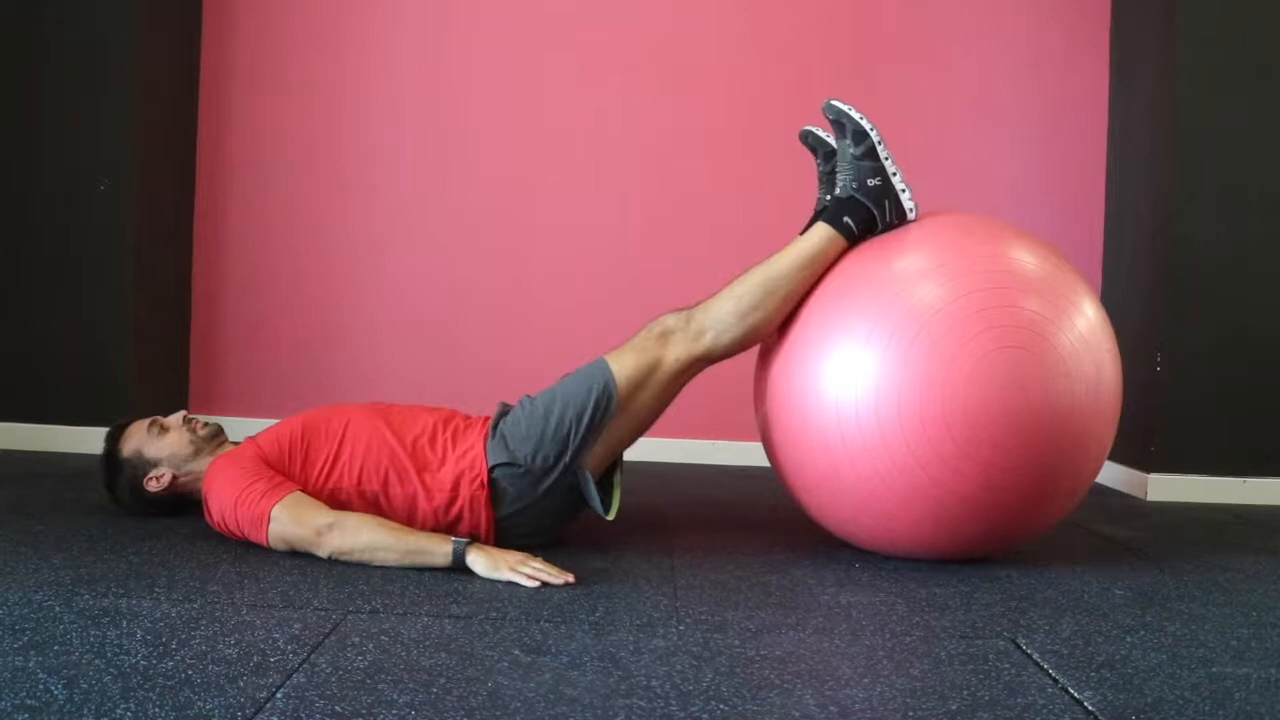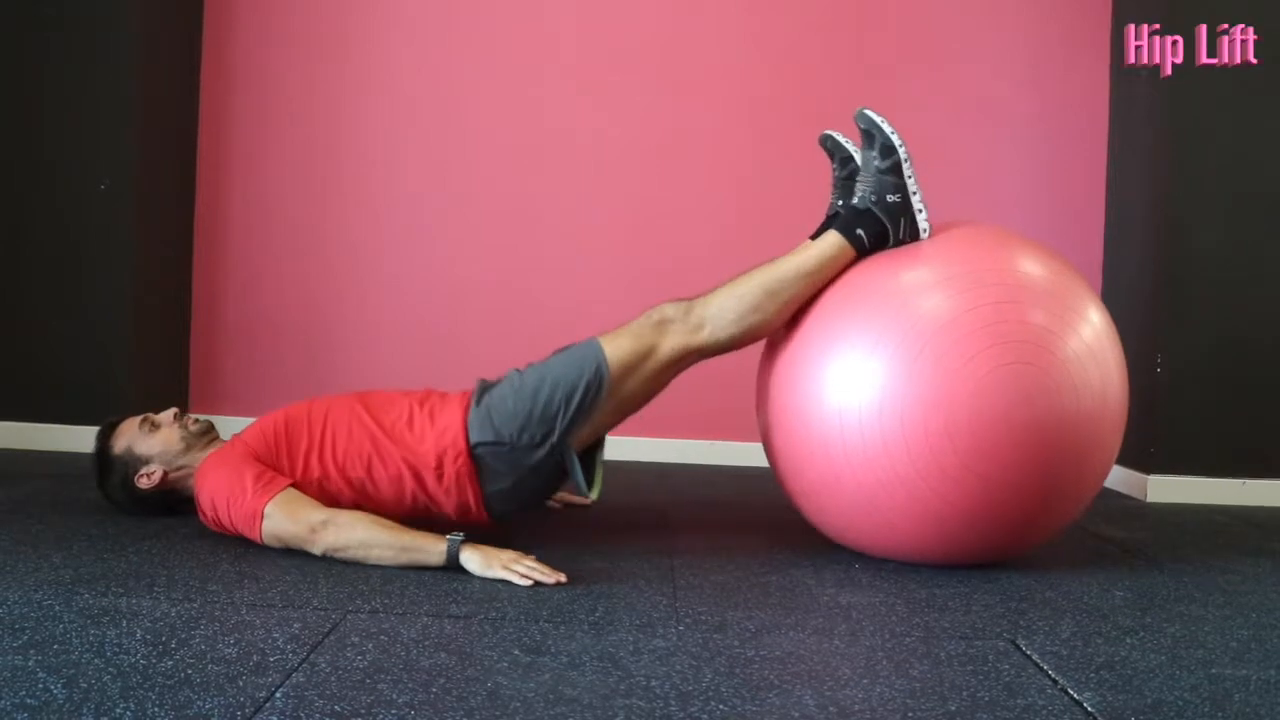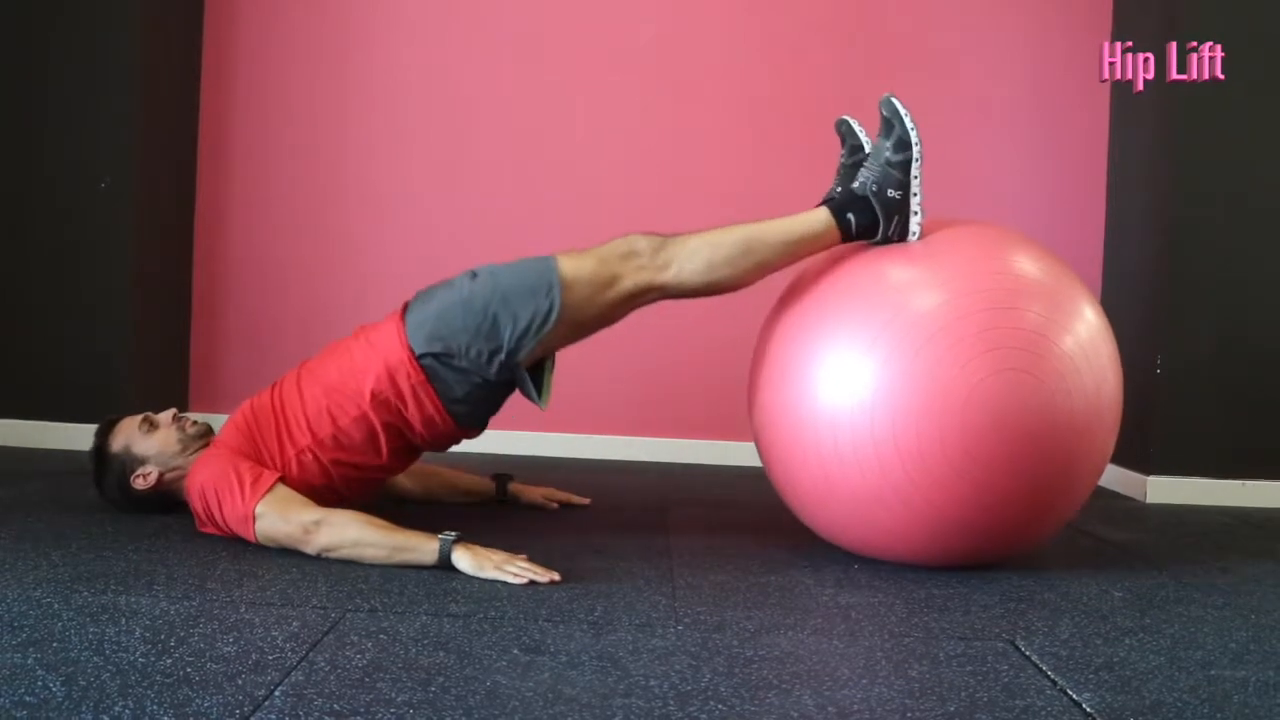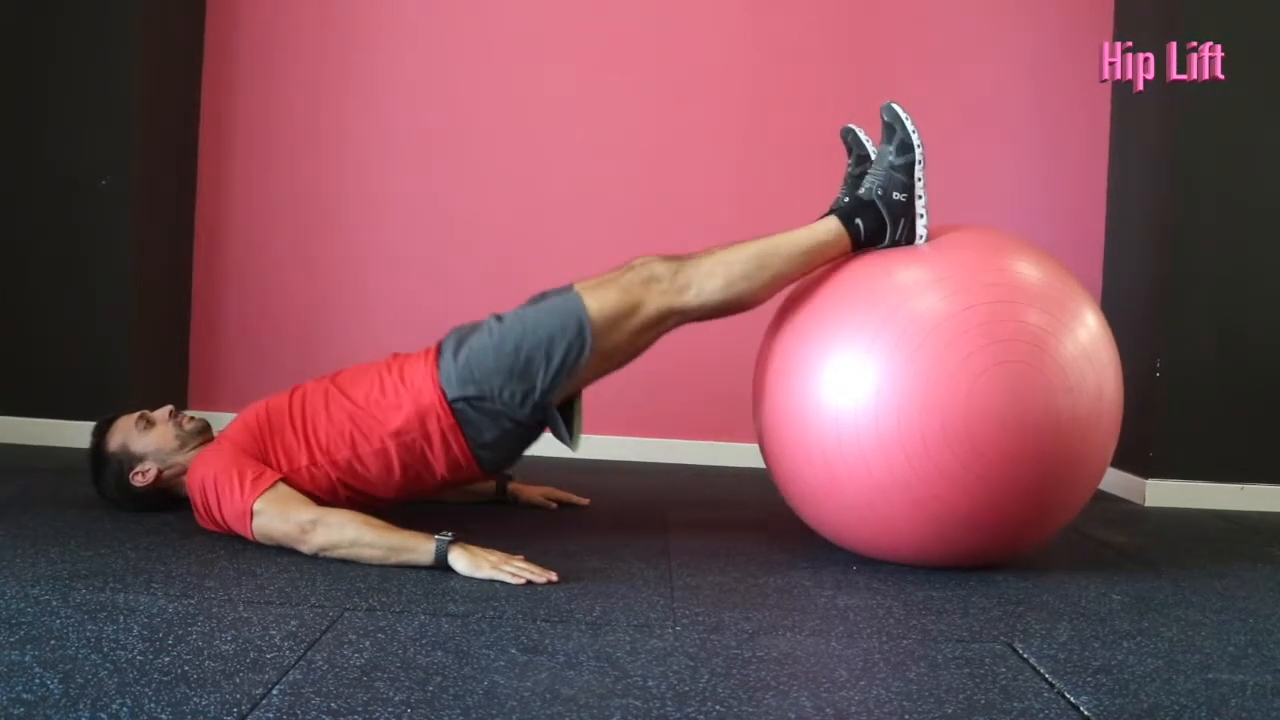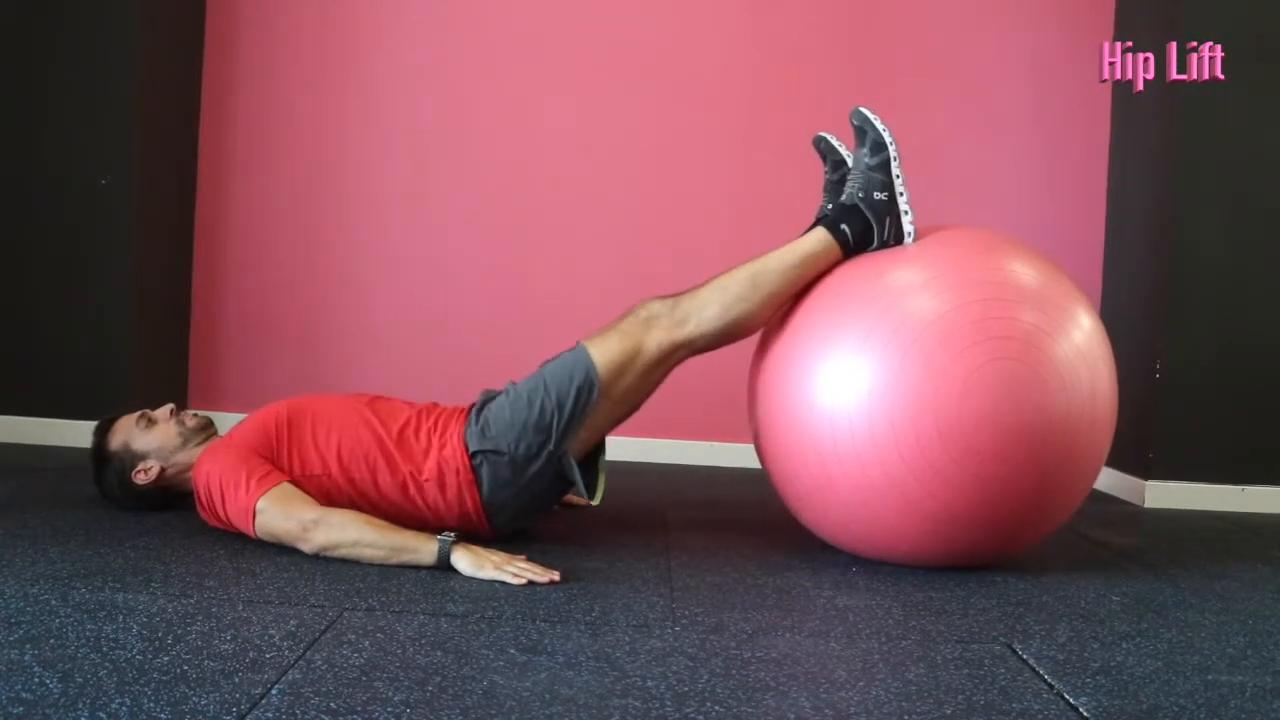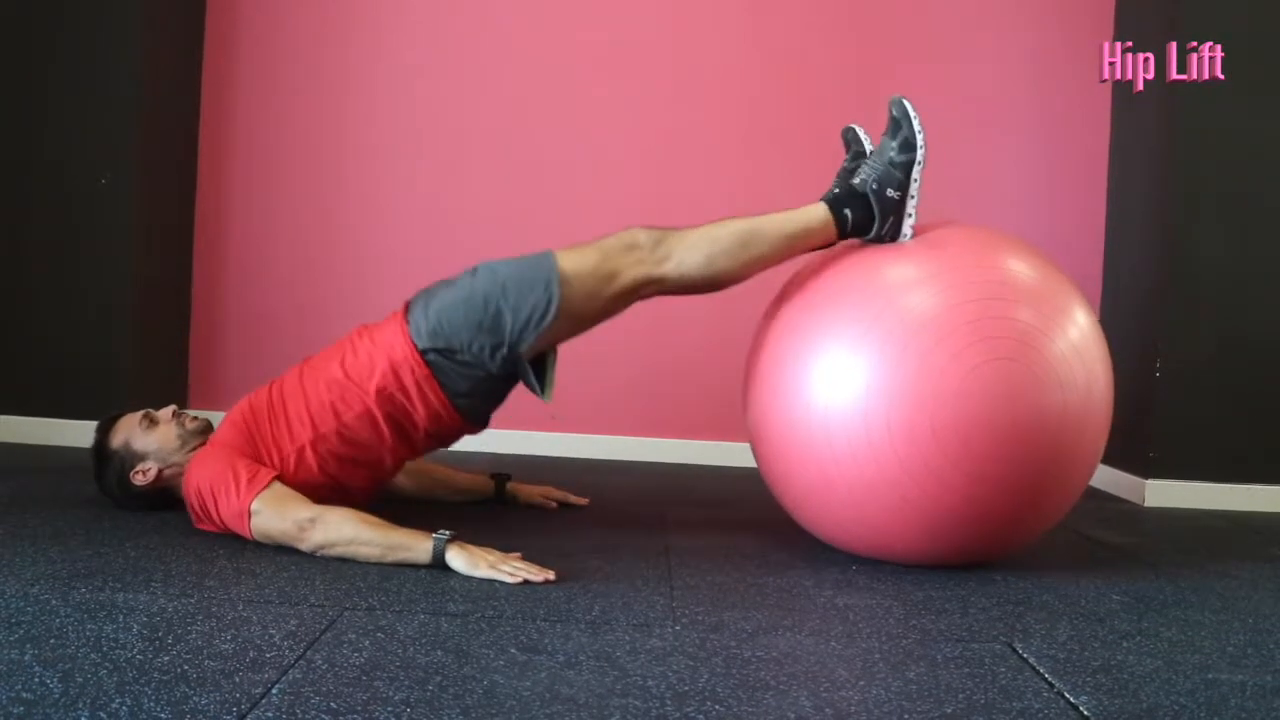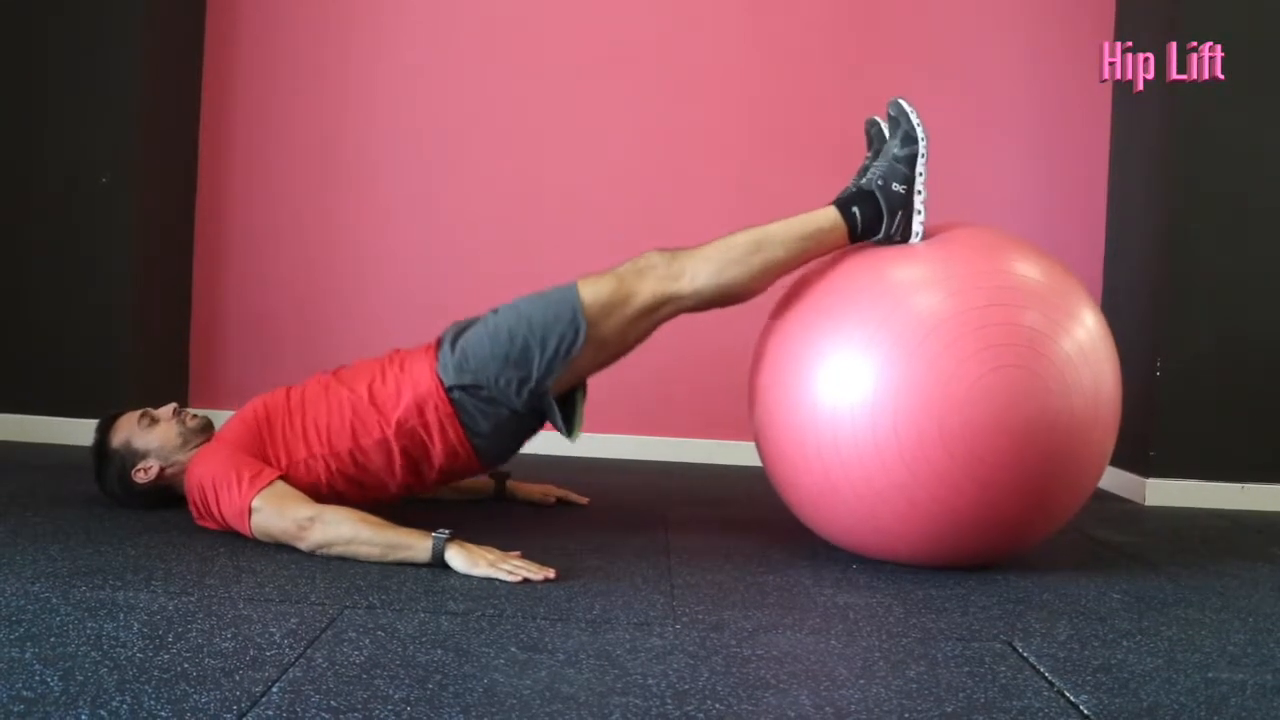
dt=0.7s
person 1, frame 1
left shoulder: (257, 465)
right shoulder: (231, 488)
right elbow: (328, 535)
left wrist: (568, 479)
right wrist: (470, 552)
left hip: (494, 456)
right hip: (499, 482)
left knee: (676, 339)
right knee: (678, 340)
left ankle: (831, 223)
right ankle: (853, 216)
person 1, frame 2
left shoulder: (247, 462)
right shoulder: (224, 486)
right elbow: (319, 531)
left wrist: (511, 488)
right wrist: (461, 549)
left hip: (480, 452)
right hip: (479, 446)
left knee: (672, 326)
right knee: (674, 329)
left ankle: (844, 229)
right ankle: (866, 227)
person 1, frame 3
left shoulder: (233, 465)
right shoulder: (214, 483)
left elbow: (385, 468)
right elbow: (312, 533)
right wrist: (452, 552)
left hip: (436, 363)
left knee: (639, 266)
right knee: (641, 265)
left ankle: (844, 213)
right ankle: (857, 214)
person 1, frame 4
left shoulder: (235, 457)
right shoulder: (216, 479)
right elbow: (309, 530)
left wrist: (501, 483)
right wrist: (447, 551)
left hip: (454, 409)
right hip: (457, 402)
left knee: (654, 282)
right knee: (662, 285)
left ankle: (849, 222)
right ankle: (867, 222)
person 1, frame 5
left shoulder: (242, 458)
right shoulder: (222, 475)
right elbow: (313, 530)
left wrist: (533, 483)
right wrist: (453, 550)
left hip: (469, 447)
right hip: (478, 467)
left knee: (660, 326)
right knee: (662, 328)
left ankle: (838, 231)
right ankle: (854, 226)
person 1, frame 6
left shoulder: (233, 462)
right shoulder: (212, 483)
left elbow: (383, 469)
right elbow: (308, 529)
right wrist: (444, 550)
left hip: (443, 351)
left knee: (639, 256)
right knee: (644, 257)
left ankle: (840, 208)
right ankle: (854, 213)
person 1, frame 7
left shoulder: (231, 462)
right shoulder: (213, 479)
right elbow: (308, 527)
right wrist: (446, 549)
left hip: (448, 398)
right hip: (457, 395)
left knee: (654, 278)
right knee: (657, 280)
left ankle: (856, 215)
right ankle: (866, 213)
